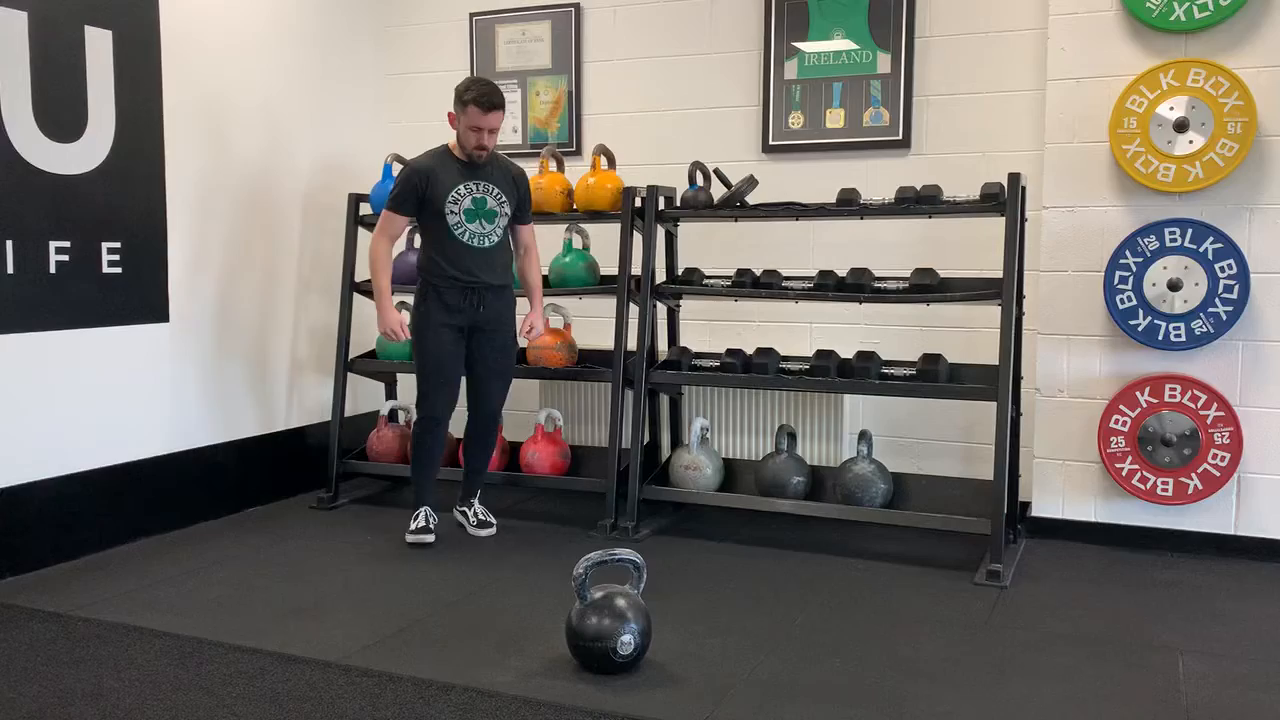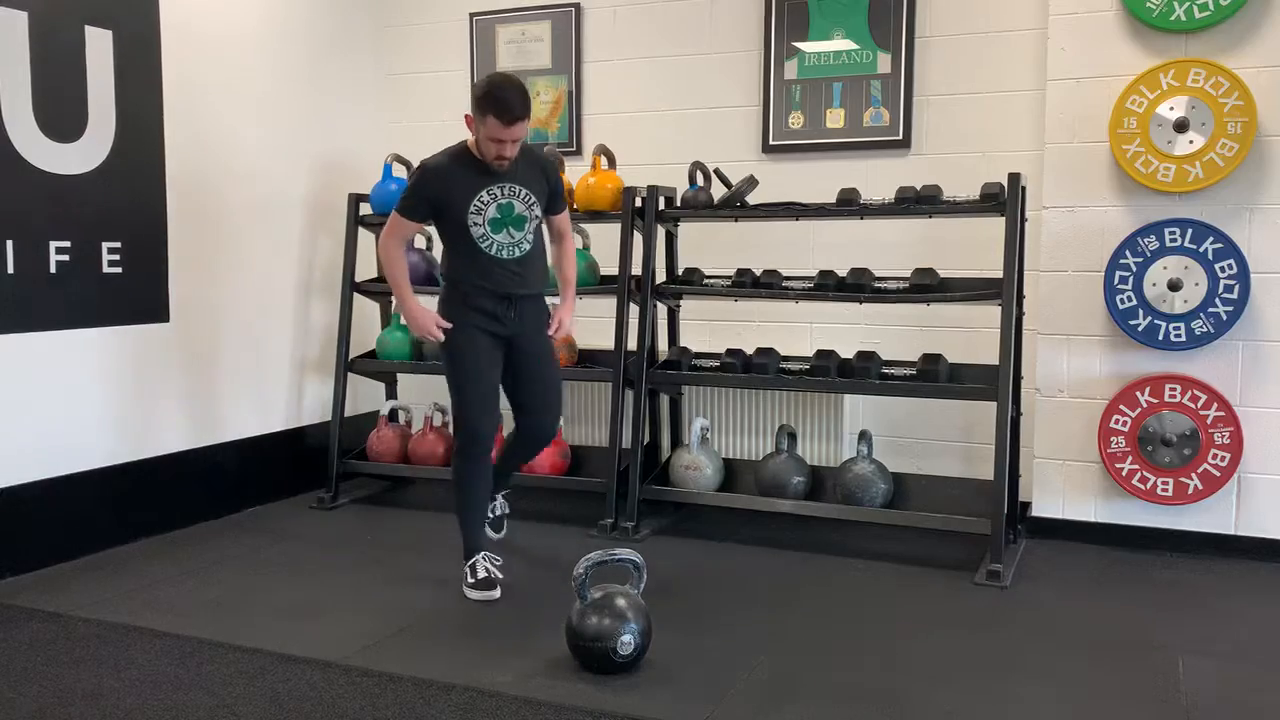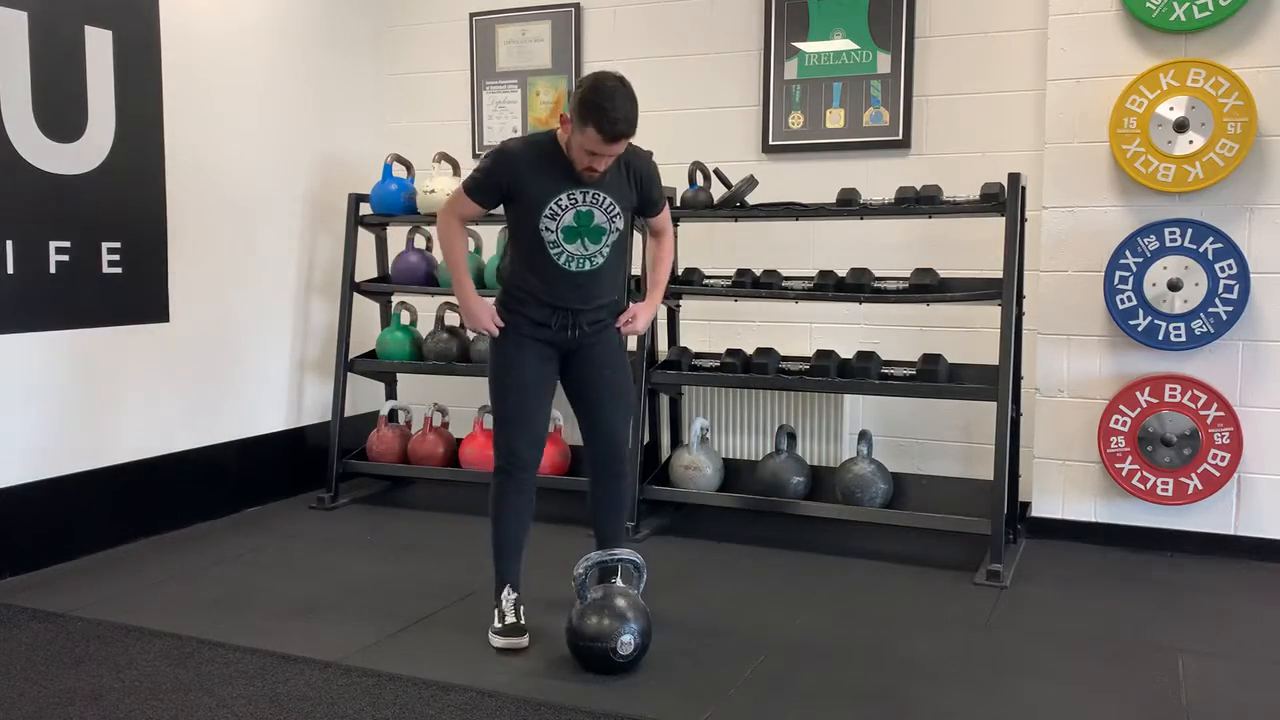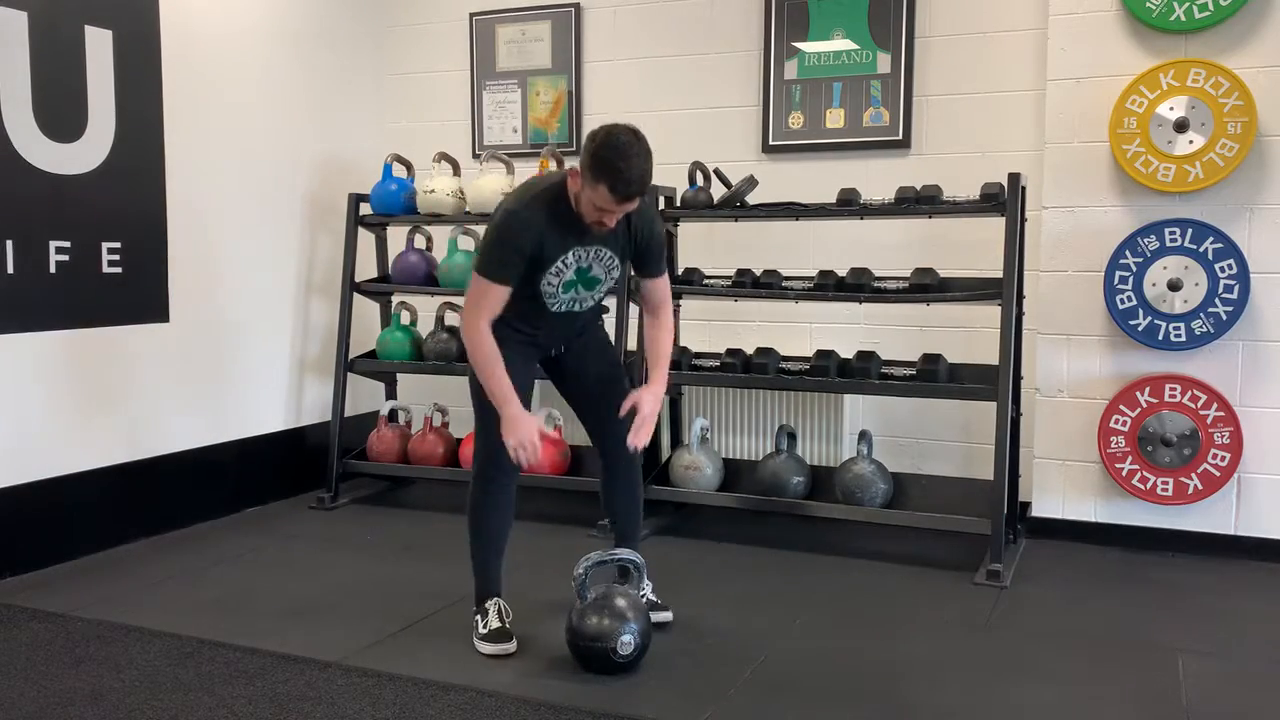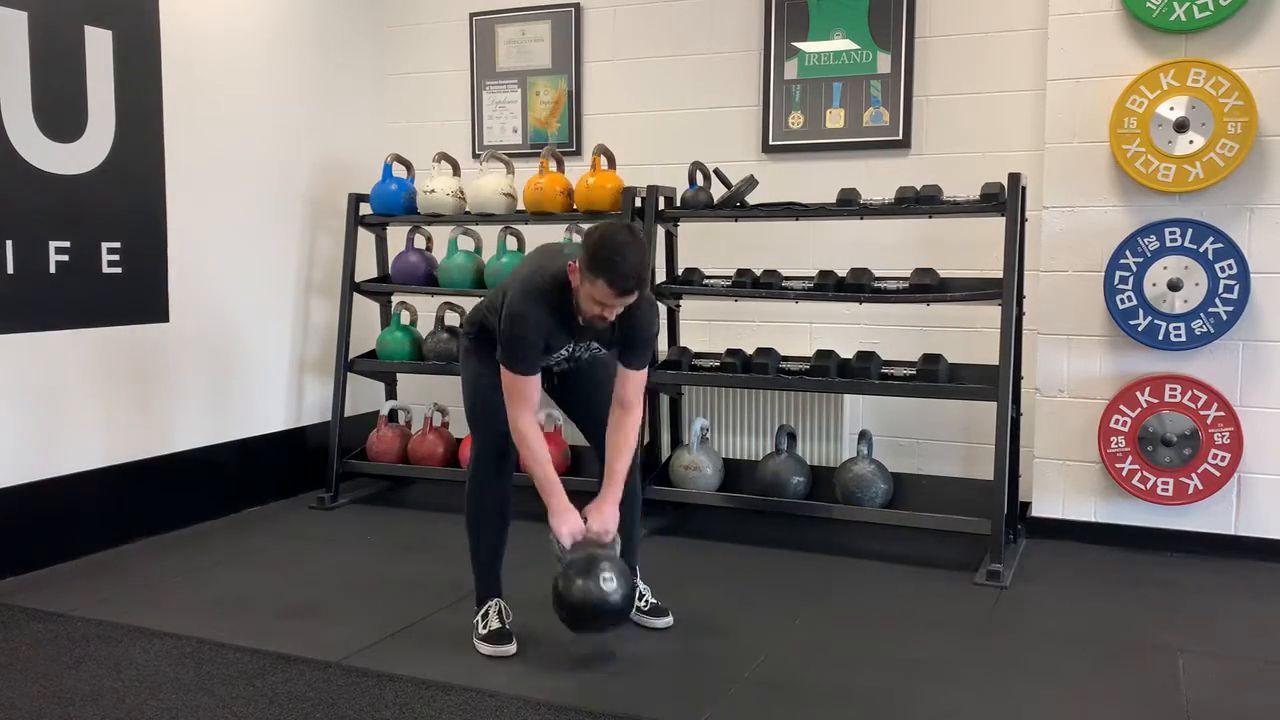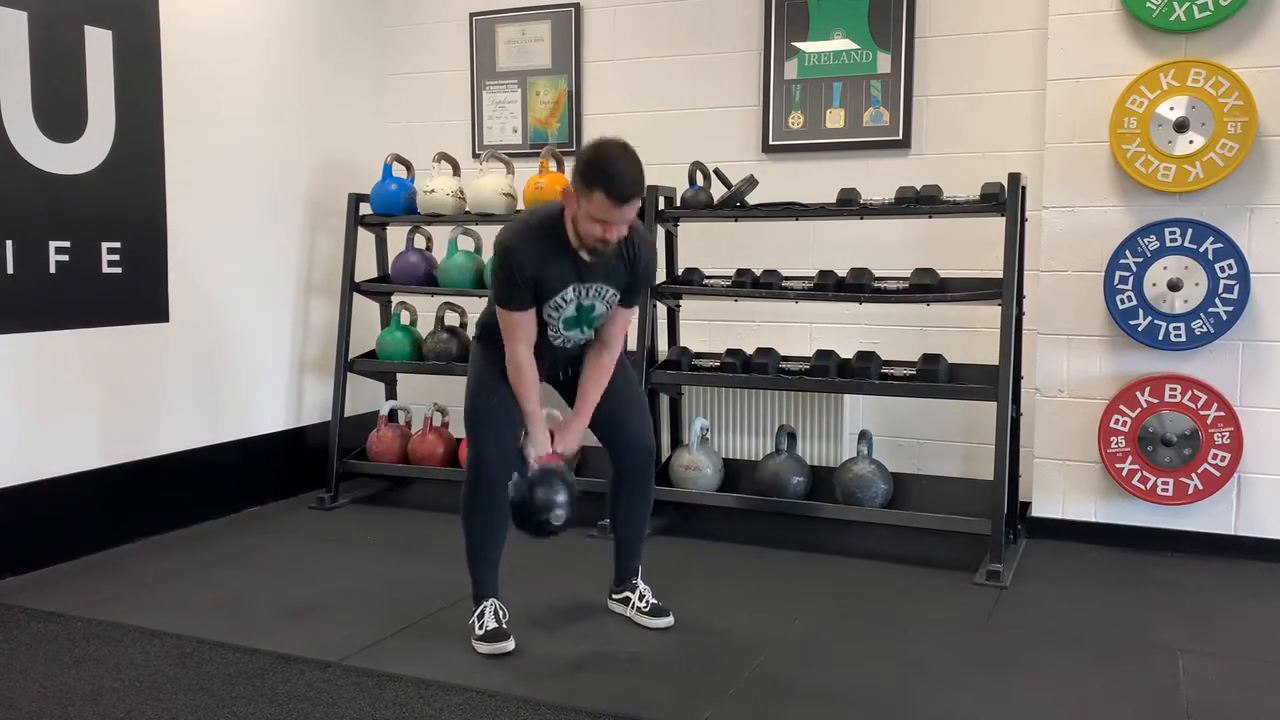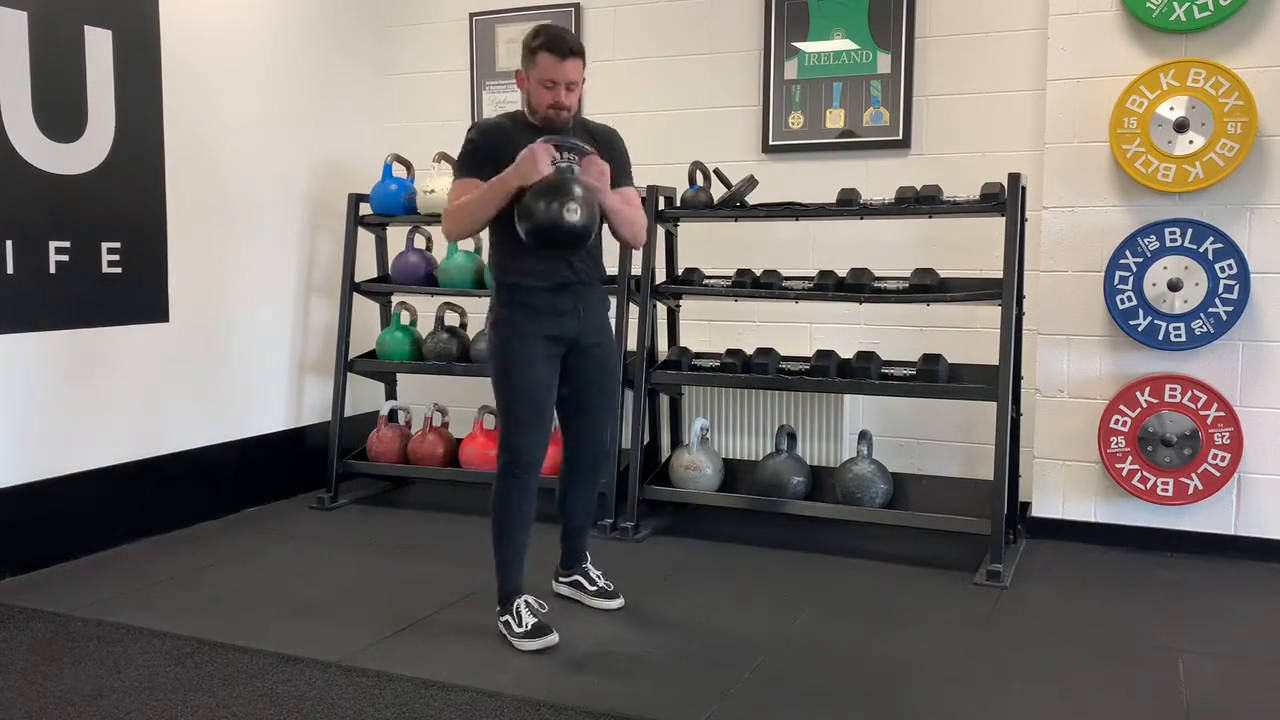
dt=0.7s
person 1, frame 1
left shoulder: (512, 176)
right shoulder: (423, 171)
left elbow: (525, 246)
right elbow: (383, 238)
left wrist: (536, 306)
right wrist: (386, 305)
left hip: (496, 309)
right hip: (441, 309)
left knee: (488, 410)
right knee: (434, 410)
left ankle: (469, 498)
right ankle: (422, 505)
person 1, frame 2
left shoulder: (542, 167)
right shoulder: (439, 173)
left elbow: (562, 233)
right elbow: (392, 240)
left wrist: (568, 301)
right wrist: (411, 308)
left hip: (530, 314)
right hip: (469, 320)
left knee: (541, 425)
right knee: (476, 432)
left ankle: (494, 487)
right ankle: (476, 555)
person 1, frame 3
left shoulder: (638, 168)
right shoulder: (516, 161)
left elbow: (663, 232)
right elbow: (452, 217)
left wrist: (651, 301)
right wrist: (469, 299)
left hip: (600, 328)
right hip: (525, 328)
left knee: (611, 453)
right knee: (518, 458)
left ankle: (611, 577)
right ankle: (508, 594)
person 1, frame 4
left shoulder: (641, 220)
right shoulder: (524, 215)
left elbow: (658, 306)
right elbow: (476, 320)
left wrist: (656, 386)
right wrist: (511, 411)
left hip: (579, 332)
right hip: (510, 331)
left knee: (623, 442)
right knee: (499, 457)
left ankle: (629, 577)
right ankle: (489, 601)
person 1, frame 5
left shoulder: (640, 309)
right shoulder: (529, 302)
left elbow: (628, 406)
right elbow: (522, 418)
left wrist: (610, 501)
right wrist: (559, 508)
left hip: (574, 359)
right hip: (493, 349)
left knee: (621, 456)
right knee: (493, 458)
left ankle: (627, 582)
right ankle: (489, 603)
person 1, frame 6
left shoulder: (638, 249)
right shoulder: (521, 243)
left elbow: (608, 344)
right elbow: (519, 349)
left wrist: (575, 424)
right wrist: (534, 430)
left hip: (586, 352)
right hip: (507, 346)
left knee: (638, 449)
right knee: (490, 463)
left ankle: (626, 584)
right ankle: (486, 601)
person 1, frame 7
left shoulder: (604, 141)
right shoulder: (492, 137)
left elbow: (637, 234)
right elbow: (454, 224)
left wrist: (606, 191)
right wrist: (515, 176)
left hip: (589, 313)
right hip: (523, 317)
left knee: (593, 448)
right knee: (523, 455)
left ankle: (573, 567)
right ankle: (511, 600)
